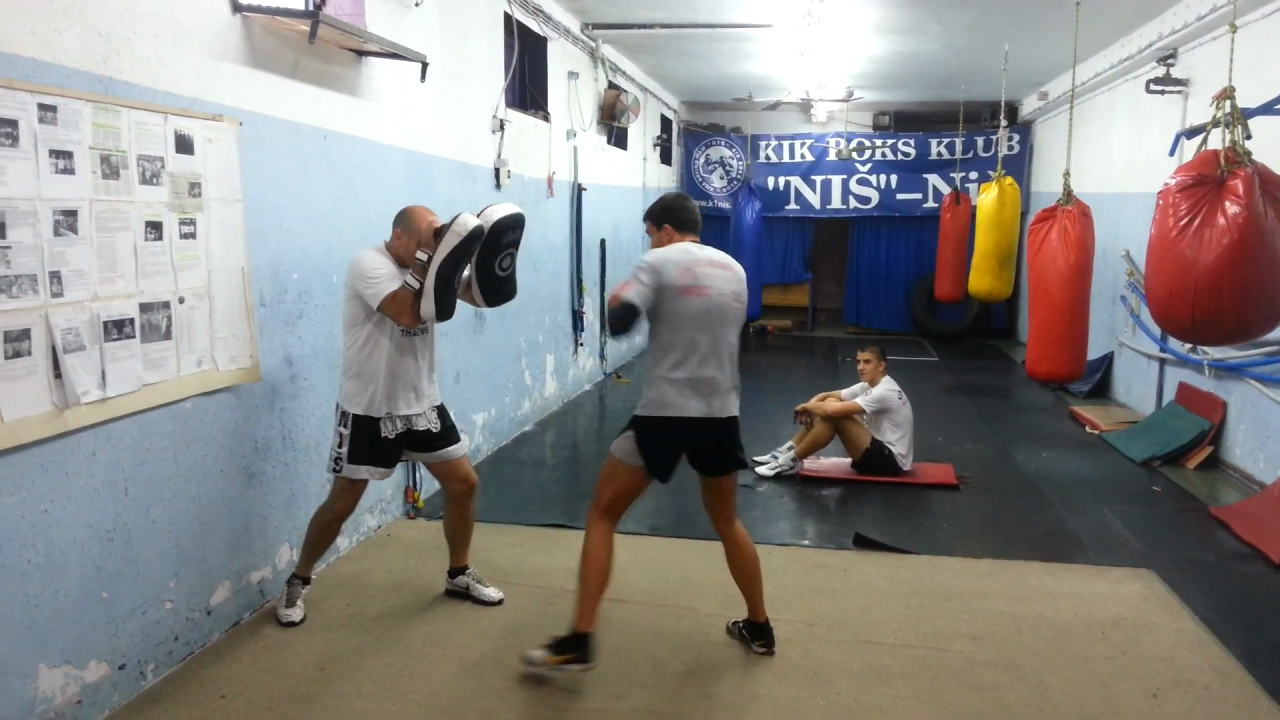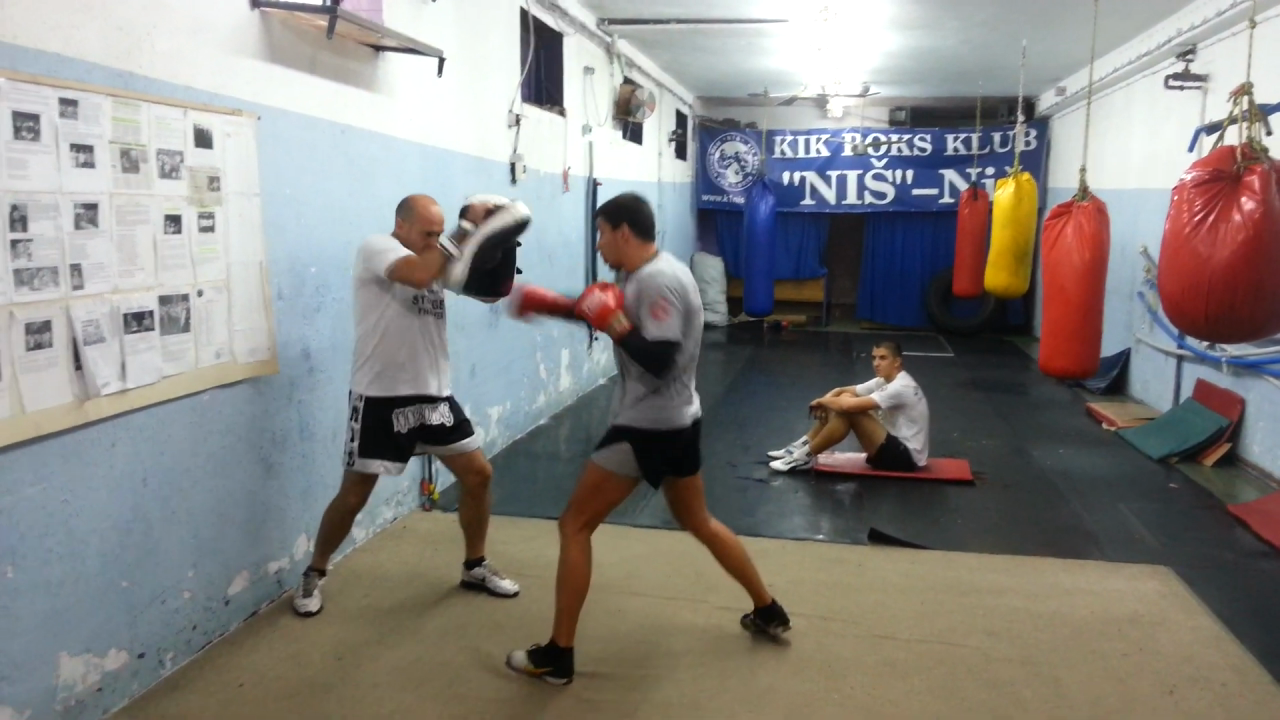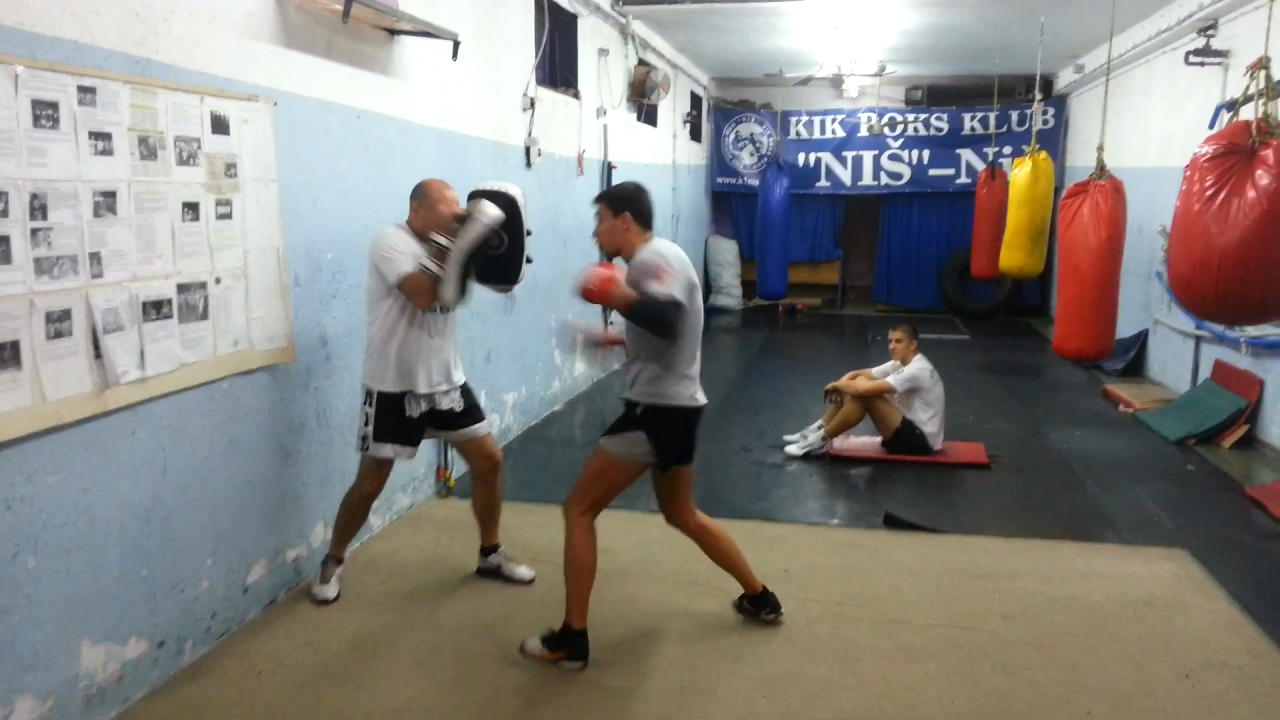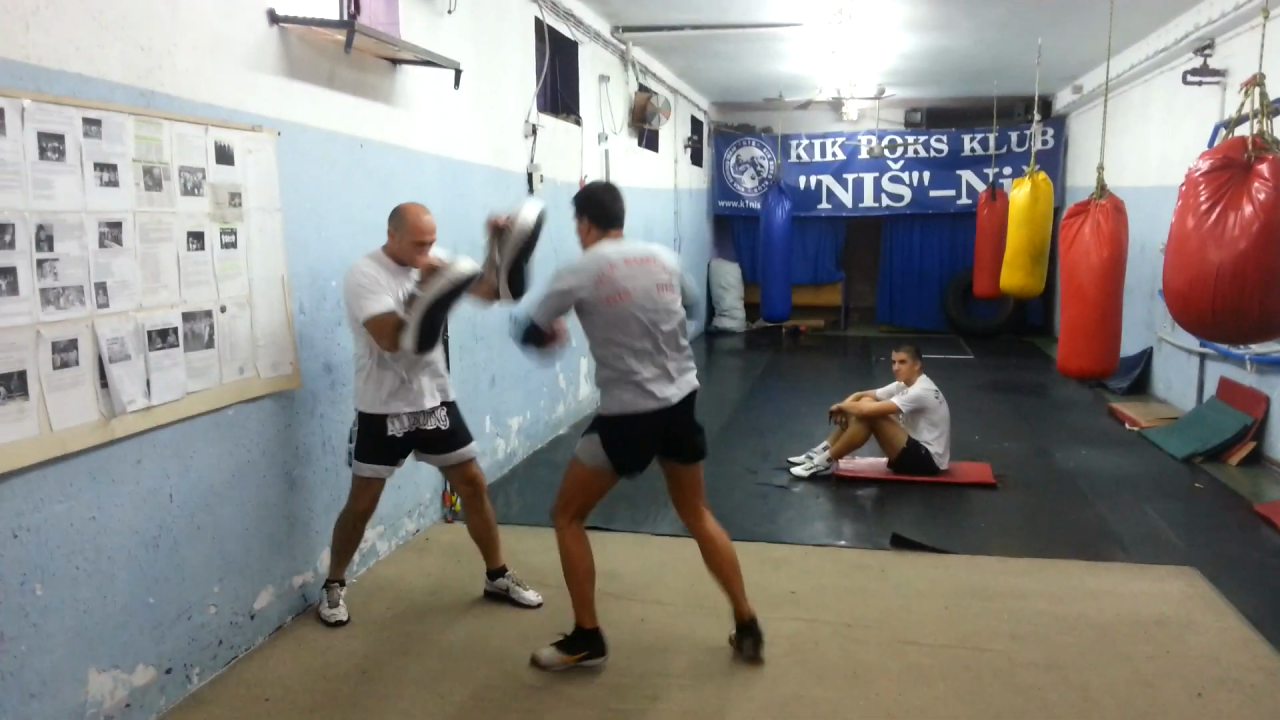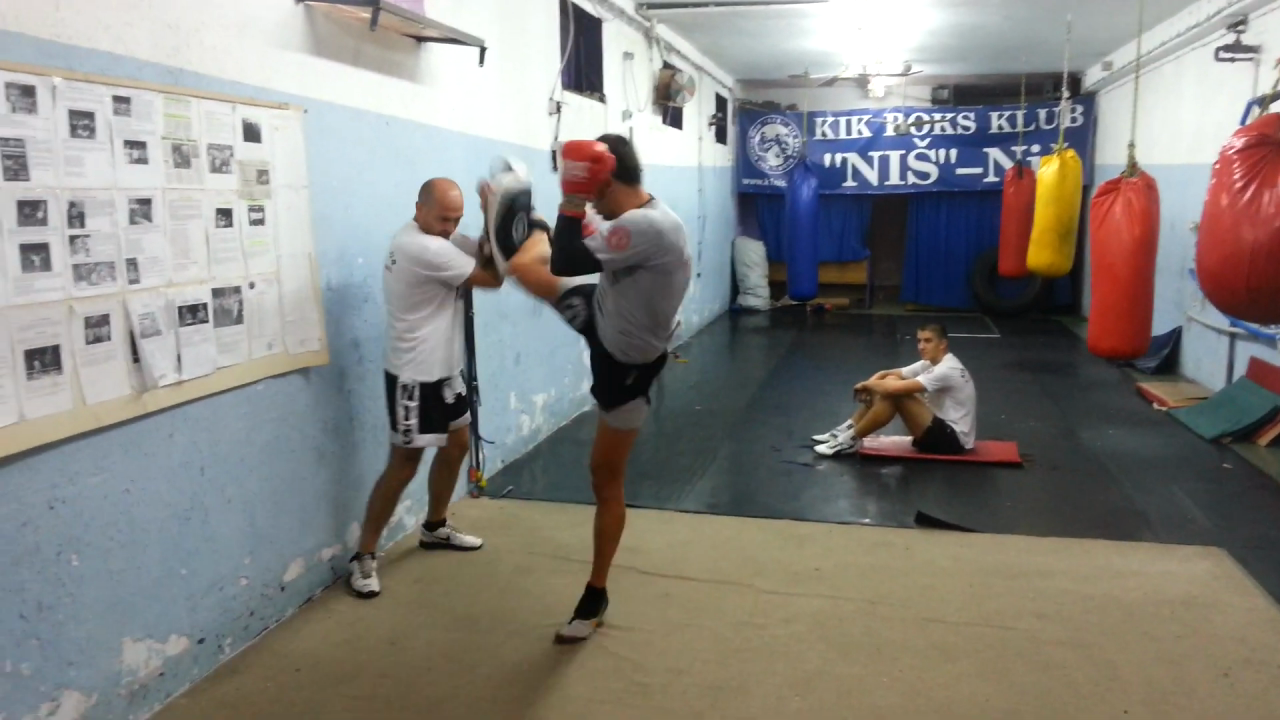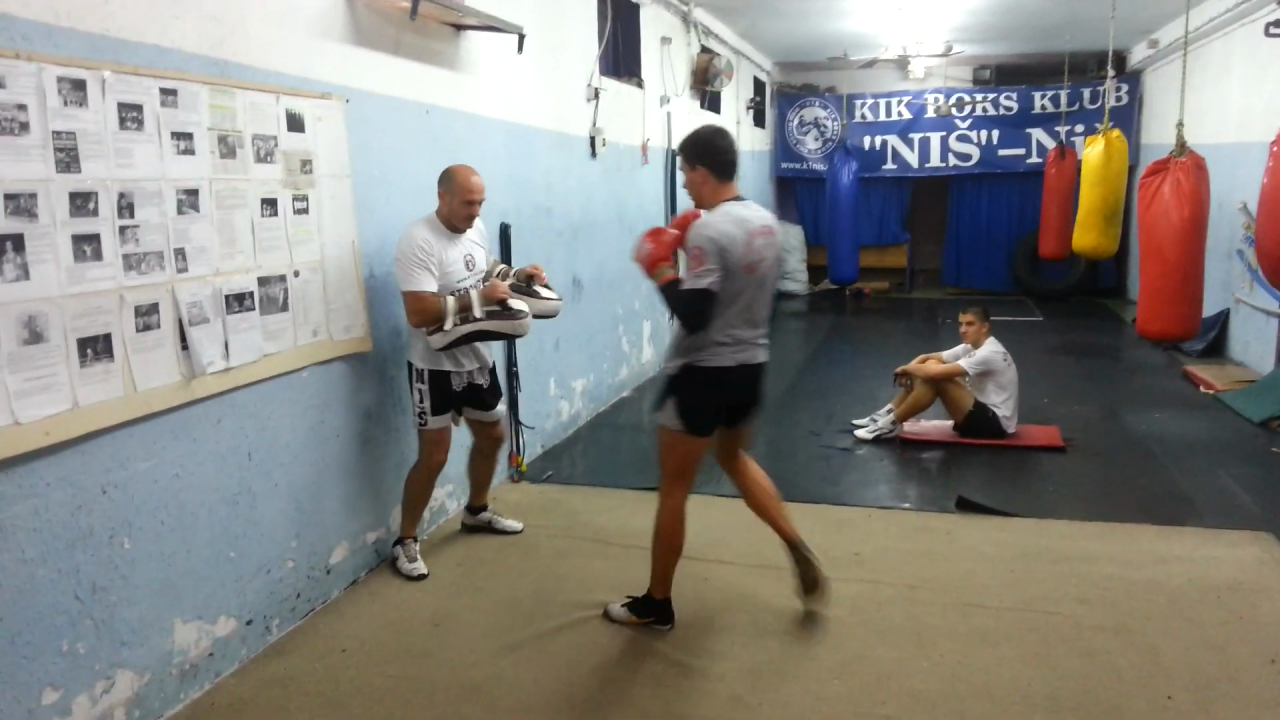
dt=0.4s
person 1, frame 1
left shoulder: (658, 263)
right shoulder: (735, 269)
left elbow: (619, 321)
left wrist: (618, 300)
left hip: (664, 416)
right hip: (721, 415)
left knee: (600, 518)
right knee: (726, 521)
left ankle: (578, 640)
right ankle: (758, 628)
person 1, frame 2
left shoulder: (657, 280)
right shoulder: (649, 274)
left elbow: (659, 361)
right elbow: (602, 307)
left wrist: (614, 325)
right wrist: (550, 304)
left hip: (647, 429)
right hip: (682, 421)
left knee: (575, 526)
right knee: (697, 520)
left ankle: (557, 654)
right ankle: (768, 609)
person 1, frame 3
left shoulder: (658, 257)
right shoulder: (634, 265)
left elbow: (666, 321)
left wrist: (621, 297)
left hip: (661, 408)
right hip: (674, 406)
left knee: (579, 510)
right knee: (682, 515)
left ankle: (572, 639)
right ankle: (761, 598)
person 1, frame 4
left shoulder: (576, 271)
right shoulder: (664, 257)
left elbow: (533, 336)
left wrist: (553, 331)
left hip: (625, 416)
right hip: (679, 403)
left knee: (567, 516)
right knee: (697, 517)
left ankle: (586, 637)
right ankle: (747, 627)
person 1, frame 5
left shoulder: (653, 228)
right shoulder: (636, 220)
left elbow: (575, 260)
left wrist: (575, 199)
left hip: (629, 363)
right hip: (607, 325)
left knee: (606, 482)
right knee: (527, 268)
left ankle: (594, 597)
person 1, frame 6
left shoulder: (710, 231)
right shoulder: (766, 221)
left elbow: (694, 315)
left wrist: (660, 271)
left hip: (702, 377)
right hip: (749, 367)
left knee: (673, 491)
right knee: (734, 458)
left ankle: (656, 603)
right ankle: (798, 551)
person 2, frame 1
left shoulder: (434, 264)
right shoulder: (368, 265)
right elbow: (407, 315)
right wrist: (425, 255)
left hip: (422, 403)
right hip: (368, 409)
left knee: (463, 483)
right knee: (340, 503)
left ankle: (459, 575)
right ankle: (298, 581)
person 2, frame 2
left shoulder: (442, 254)
right shoulder: (376, 248)
left elbow: (491, 289)
right elbow: (421, 274)
left wrist: (493, 238)
right wrist: (468, 228)
left hip: (434, 394)
right hip: (381, 398)
left knee: (478, 475)
right knee: (353, 497)
left ankle: (475, 566)
right ankle: (314, 573)
person 2, frame 3
left shoulder: (448, 243)
right shoulder: (390, 242)
right elbow: (423, 296)
right wrist: (445, 238)
left hip: (446, 380)
right hip: (393, 386)
left knee: (489, 461)
right knee: (370, 484)
left ankle: (491, 554)
right ankle: (332, 561)
person 2, frame 4
left shoulder: (433, 259)
right shoulder: (364, 274)
left elbow: (491, 293)
right elbow: (389, 339)
left wrist: (499, 246)
right wrist: (424, 285)
left hip: (434, 401)
right hip: (381, 408)
left knee: (473, 485)
right knee: (361, 504)
left ankle: (499, 578)
right ankle: (334, 585)
person 2, frame 5
left shoulder: (426, 237)
right shoulder: (424, 246)
left elbow: (468, 260)
right elbow: (490, 277)
left hip: (442, 369)
right hip: (416, 376)
left knee: (458, 444)
right knee: (402, 468)
left ankle: (435, 526)
right ankle: (363, 557)
person 2, frame 6
left shoulder: (477, 230)
right shoulder: (418, 241)
left elbow: (490, 274)
right elbow: (419, 314)
left wrist: (519, 275)
right wrist: (478, 298)
left hip: (477, 360)
right hip: (436, 366)
left knee: (490, 436)
right knee: (433, 457)
left ankle: (476, 512)
right ankle: (406, 542)
